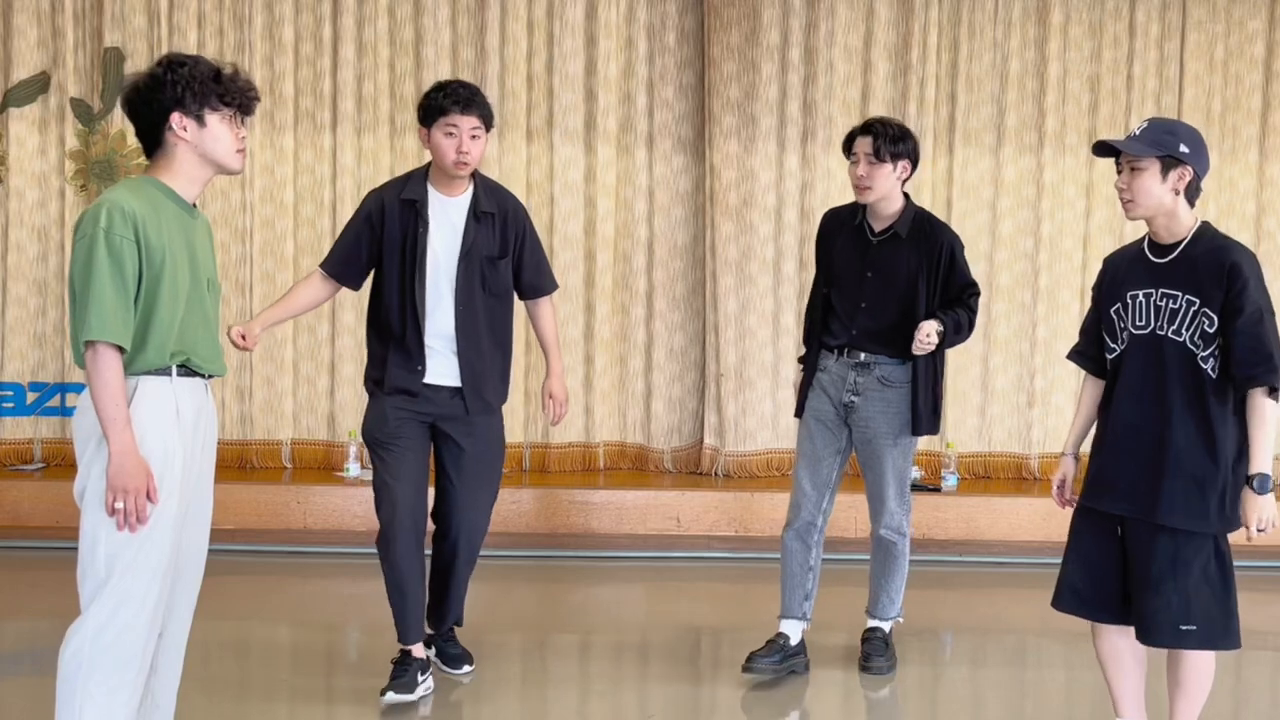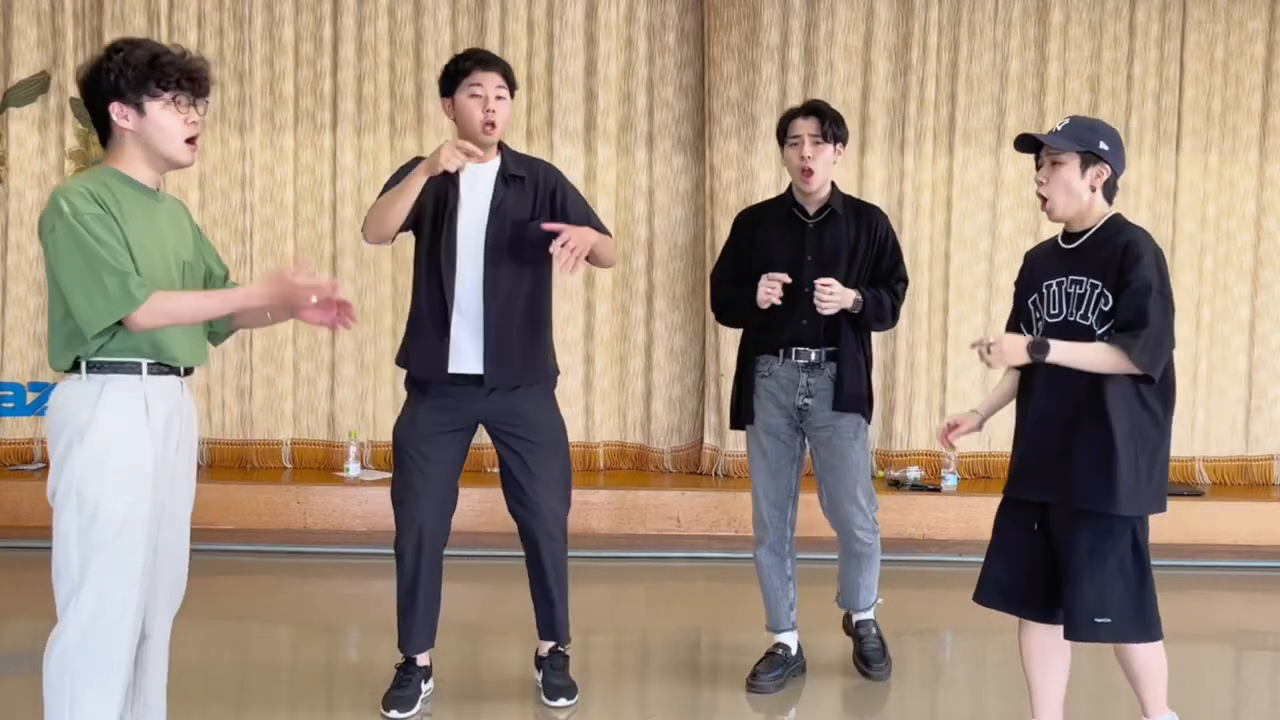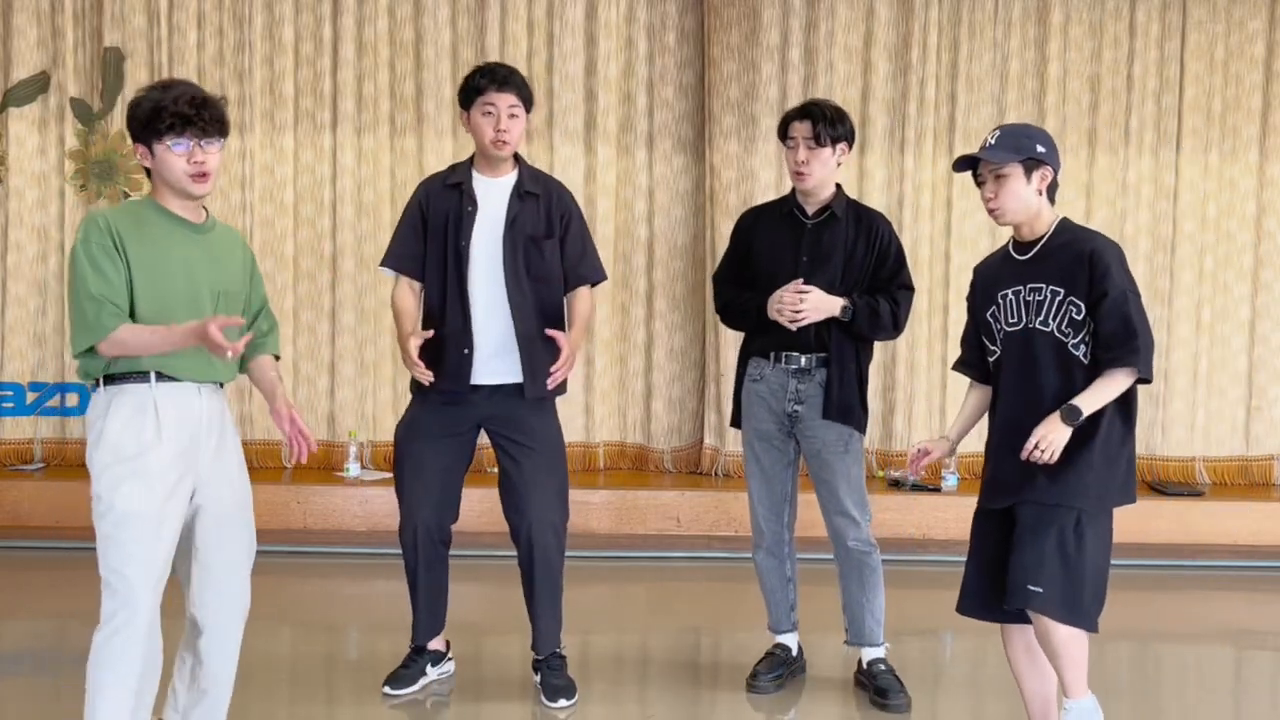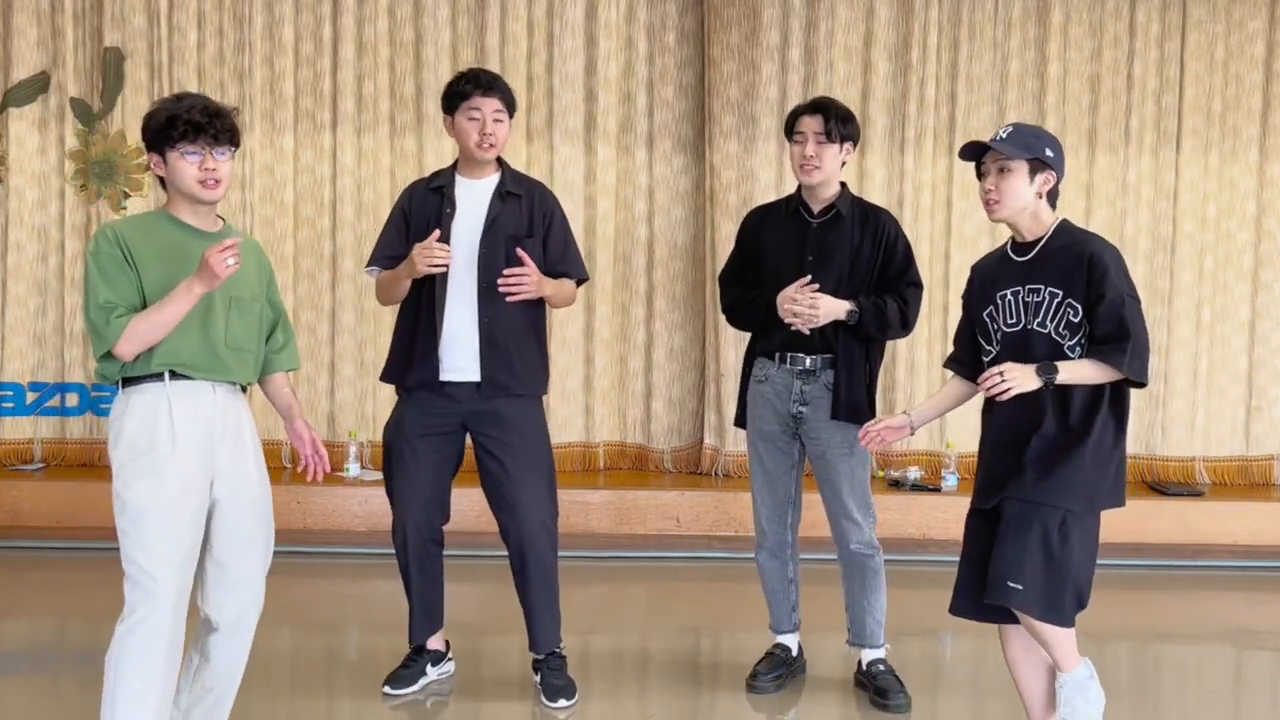
dt=0.7s
person 1, frame 1
left shoulder: (195, 221)
right shoulder: (119, 212)
right elbow: (101, 341)
right wrist: (123, 450)
left hip: (194, 412)
right hip: (140, 412)
left knee: (172, 599)
right knee: (122, 603)
person 1, frame 2
left shoulder: (174, 212)
right shoulder: (76, 202)
left elbow: (222, 315)
right elbow: (138, 309)
left wrist: (290, 308)
right wrist: (261, 291)
left hip: (169, 406)
right hip: (107, 407)
left knee: (157, 596)
right knee: (102, 604)
person 1, frame 3
left shoulder: (231, 243)
right shoulder: (108, 228)
left elbow: (256, 338)
right elbow: (107, 336)
left wrist: (278, 398)
right wrist: (193, 334)
left hip: (213, 419)
right hip: (137, 417)
left knee: (226, 595)
right knee: (135, 600)
person 1, frame 4
left shoulder: (249, 252)
right shoulder: (120, 239)
left elbow: (269, 351)
right elbow: (123, 342)
left wrist: (295, 418)
right wrist: (198, 282)
left hip: (233, 420)
right hip: (158, 415)
left knee: (239, 596)
right knee: (158, 594)
person 2, frame 1
left shoulder: (505, 211)
right shoulder: (387, 205)
left elbow: (537, 294)
right elbow: (330, 278)
left wrist: (554, 368)
right wrist: (262, 321)
left hip: (474, 392)
right hip: (399, 389)
left knee: (465, 521)
right knee: (401, 515)
left ankle: (443, 628)
right ankle: (412, 651)
person 2, frame 2
left shoulder: (540, 179)
right shoulder: (422, 175)
left elbow: (610, 252)
right elbow: (373, 231)
left wrist: (586, 238)
right wrist: (428, 168)
left hip: (521, 379)
right hip: (438, 382)
left knee: (545, 516)
right knee: (419, 522)
left ankle: (553, 649)
right ankle: (416, 660)
person 2, frame 3
left shoulder: (551, 198)
right shoulder: (434, 194)
left elbow: (582, 284)
right elbow: (404, 280)
left wrist: (574, 337)
right wrist: (408, 336)
left hip: (524, 388)
right hip: (444, 386)
left knee: (541, 522)
right knee: (422, 519)
left ankle: (549, 654)
right ankle: (430, 647)
person 2, frame 4
left shoulder: (534, 200)
right shoulder: (419, 198)
left elbow: (570, 288)
right elbow: (384, 292)
left wrist: (540, 285)
right wrist: (410, 267)
left hip: (509, 389)
right hip: (428, 388)
left knee: (532, 521)
right knee: (413, 519)
left ankle: (548, 654)
right ankle: (429, 647)
person 3, frame 1
left shoulder: (1230, 265)
right shoulder: (1118, 268)
right wrist: (1071, 449)
left hip: (1192, 478)
right hip: (1114, 474)
left knee: (1188, 618)
right knee: (1100, 603)
person 3, frame 2
left shoulder: (1134, 250)
right shoulder: (1039, 260)
left elbow: (1140, 353)
left wrist: (1040, 349)
right wrist: (979, 414)
left hip: (1108, 463)
right hip: (1040, 464)
left knee: (1116, 606)
right knee: (1033, 601)
person 3, frame 3
left shoulder: (1095, 256)
right shoulder: (990, 273)
left elbow: (1131, 360)
left wrist: (1069, 415)
right wrist: (949, 440)
left hip: (1079, 462)
right hip: (1009, 463)
left knee: (1048, 591)
right knee: (1009, 603)
person 3, frame 4
left shoulder: (1093, 258)
right shoulder: (987, 272)
left elbow: (1125, 358)
left wrist: (1042, 372)
right wrist: (912, 419)
left hip: (1071, 460)
right hip: (1003, 460)
left knee: (1027, 585)
right knee: (1002, 602)
person 4, frame 1
left shoulder: (935, 239)
right shoulder: (834, 226)
left elbow: (965, 307)
left wrist: (938, 328)
right wrist: (811, 359)
left hip: (891, 384)
right hip: (829, 377)
left knee: (890, 517)
right knee: (805, 510)
left ankle: (879, 628)
right ankle: (791, 635)
person 4, frame 2
left shoulder: (867, 222)
right shoulder: (755, 222)
left elbow: (892, 300)
right elbow: (722, 297)
left wrist: (852, 299)
right wrist: (754, 297)
left hip: (837, 381)
right hip: (769, 381)
left knee: (855, 515)
right knee: (771, 521)
left ankle: (861, 617)
right ankle: (785, 642)
person 4, frame 3
left shoulder: (869, 227)
right shoulder: (757, 223)
left elbow: (895, 311)
right elbow: (725, 299)
left wrist: (836, 306)
right wrist: (766, 306)
left hip: (831, 387)
right hip: (764, 382)
left knee: (851, 527)
right knee: (769, 524)
left ankle: (872, 657)
right ankle: (786, 644)
person 4, frame 4
left shoulder: (876, 226)
right shoulder: (762, 223)
left elbow: (904, 309)
right elbow: (731, 300)
left wrist: (844, 309)
right wrist: (775, 304)
left hip: (837, 388)
right hip: (770, 384)
left knee: (855, 530)
right knee: (772, 525)
left ankle: (872, 657)
right ankle: (786, 644)
